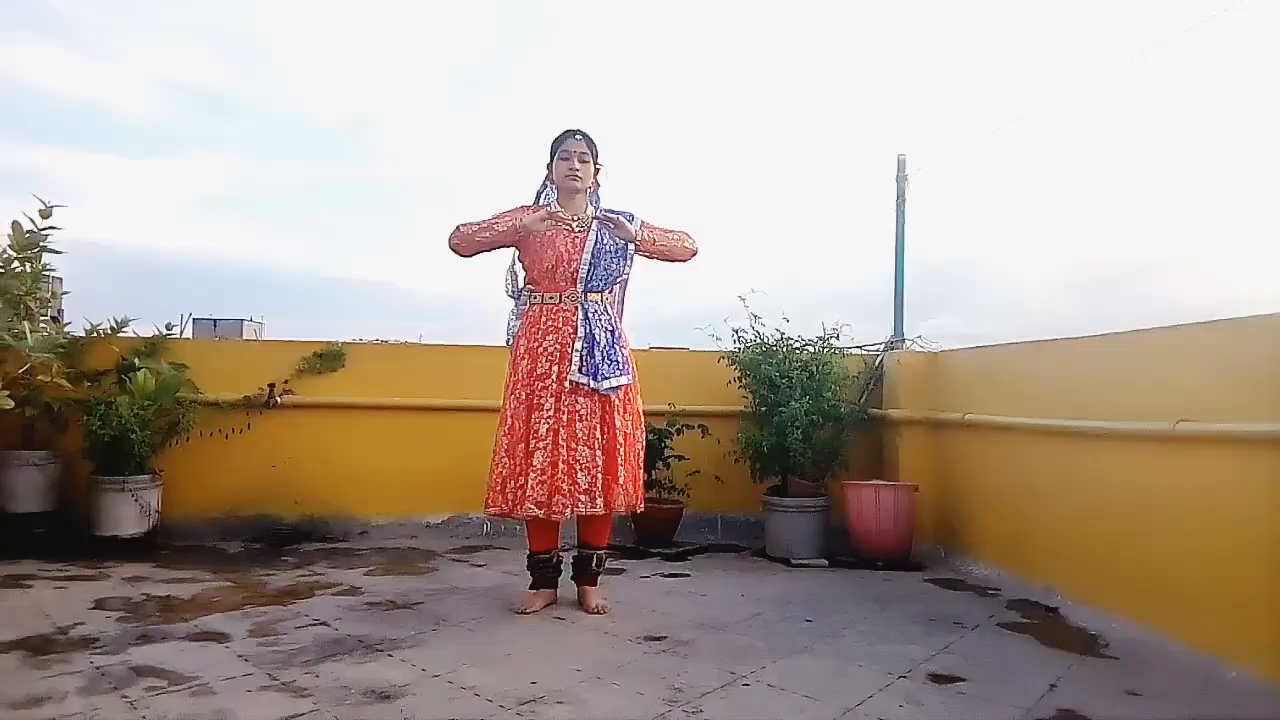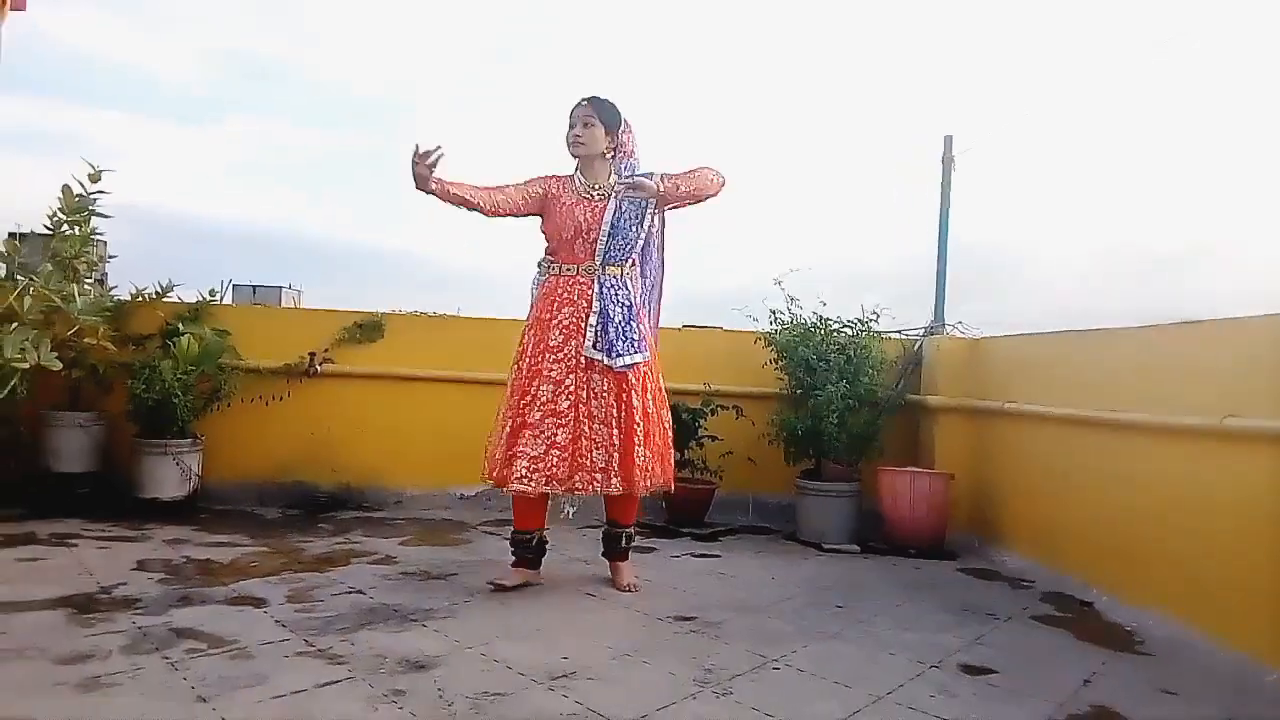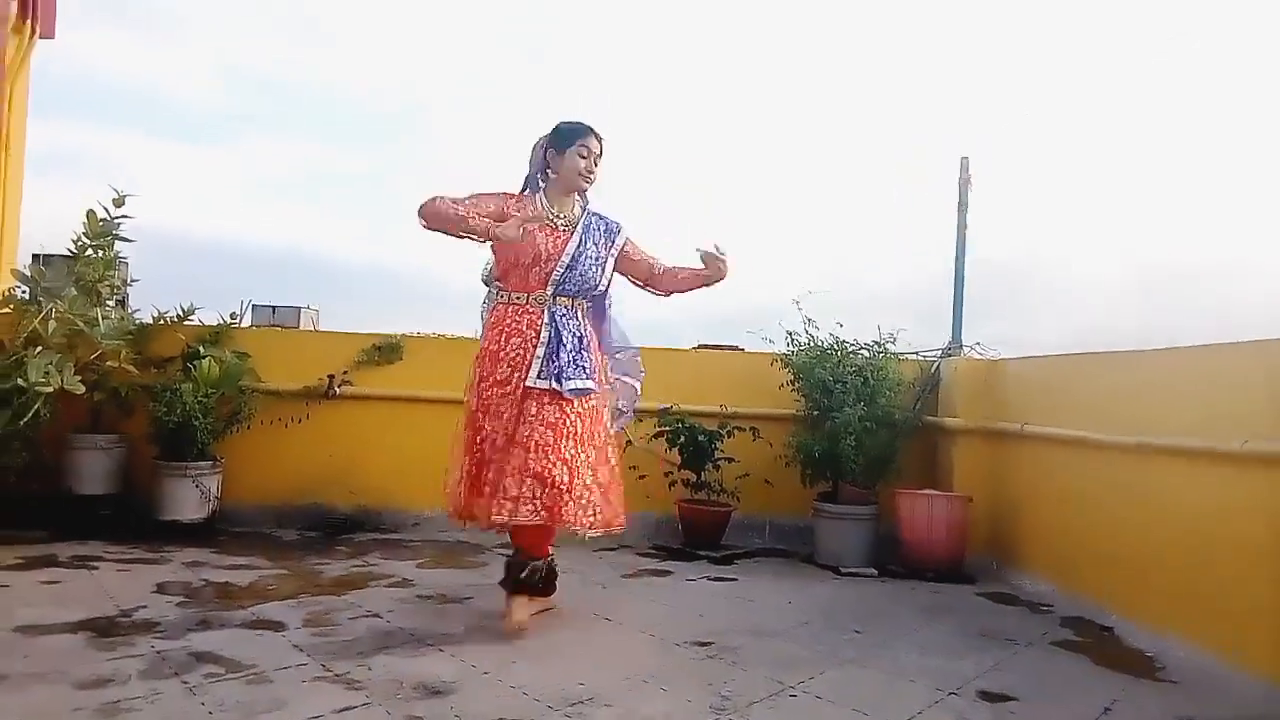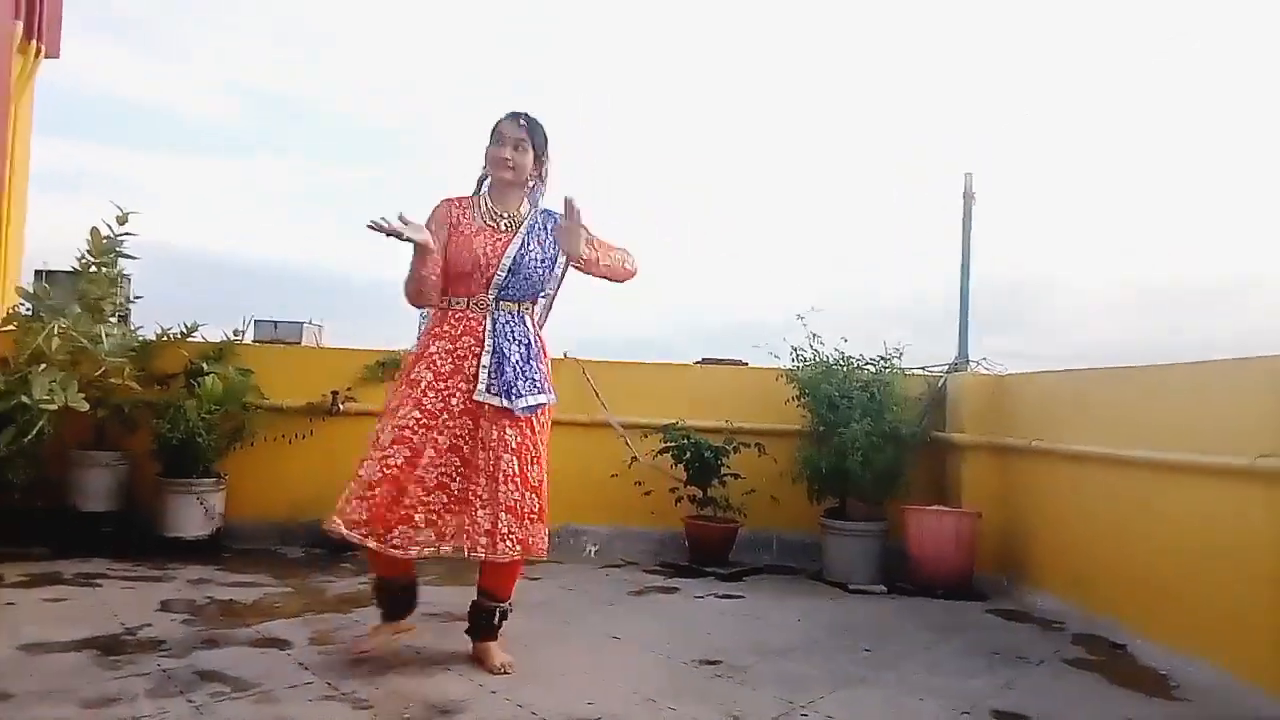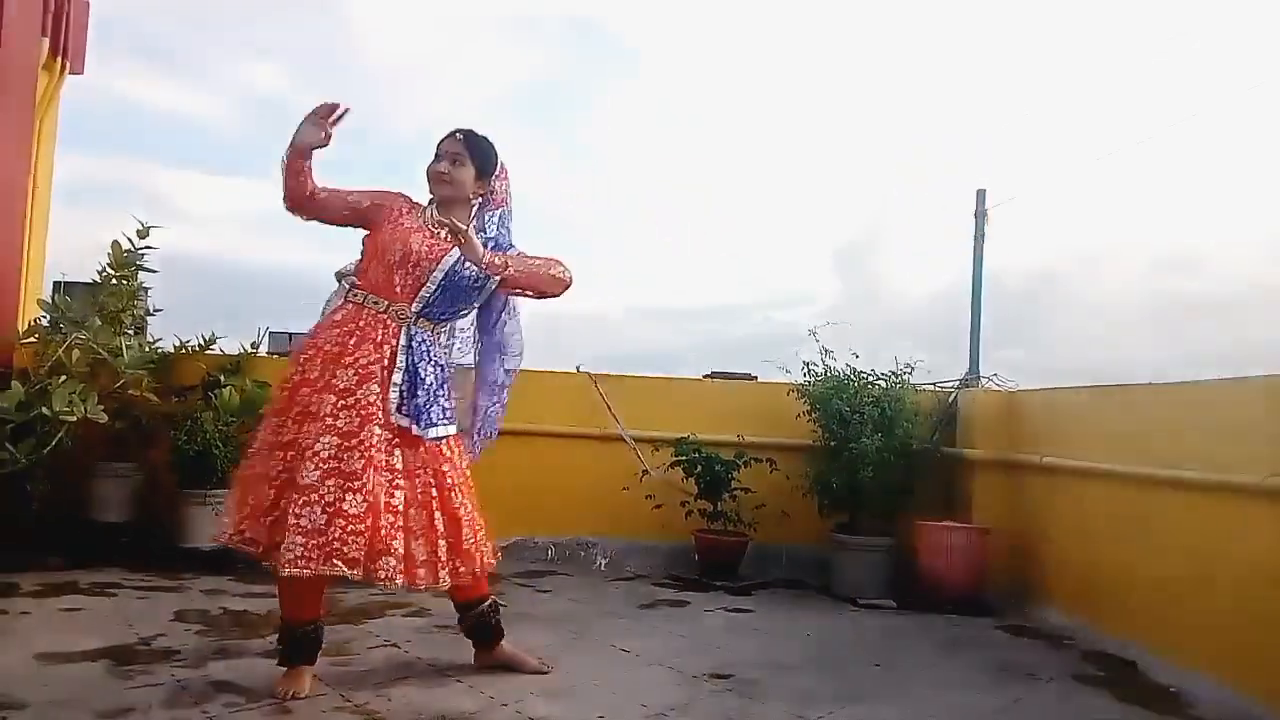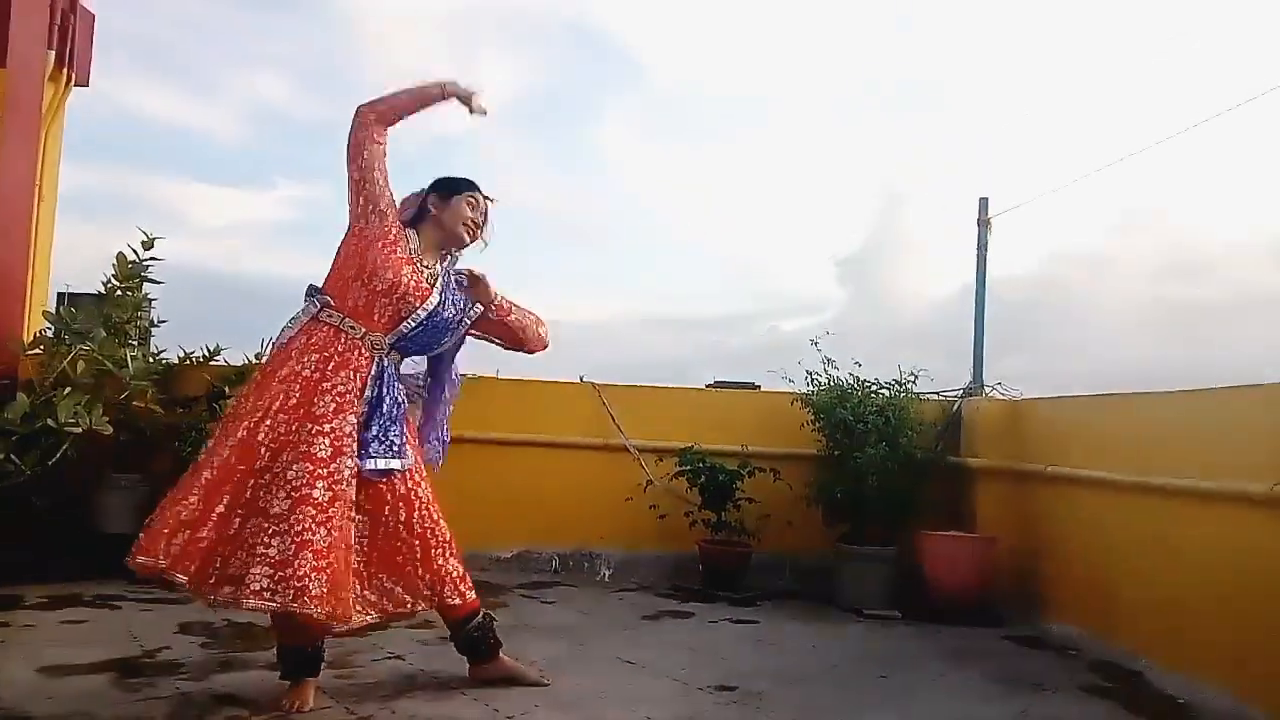
dt=0.4s
person 1, frame 1
left shoulder: (620, 223)
right shoulder: (525, 220)
left elbow: (686, 245)
right elbow: (460, 241)
left wrist: (636, 236)
right wrist: (523, 224)
left hip: (601, 352)
right hip: (542, 351)
left knee: (601, 462)
right knee: (538, 459)
left ankle: (588, 579)
right ankle: (544, 580)
person 1, frame 2
left shoulder: (643, 189)
right shoulder: (552, 189)
left elbow: (712, 179)
right elbow: (487, 200)
left wrist: (659, 188)
right wrist: (431, 182)
left hip: (618, 325)
right hip: (557, 323)
left knee: (622, 438)
right knee: (538, 436)
left ankle: (619, 554)
right ankle: (527, 557)
person 1, frame 3
left shoulder: (604, 232)
right shoulder: (502, 207)
left elbow: (660, 278)
right elbow: (432, 213)
left wrist: (710, 272)
right wrist: (490, 229)
left hip: (570, 359)
right hip: (506, 353)
left knee: (550, 470)
right knee: (511, 472)
left ankle: (521, 585)
right ankle: (536, 585)
person 1, frame 4
left shoulder: (557, 226)
right shoulder: (453, 213)
left elbow: (624, 266)
right elbow: (422, 296)
left wrist: (578, 244)
right wrist: (423, 249)
left hip: (516, 369)
right hip: (443, 360)
left knee: (509, 500)
right knee: (396, 484)
left ankle: (486, 632)
right ankle: (396, 607)
person 1, frame 5
left shoulder: (493, 260)
right shoulder: (396, 211)
left elbow: (558, 277)
right elbow: (301, 199)
left wrist: (485, 258)
right wrist: (304, 143)
left hip: (412, 381)
right hip: (341, 362)
left knee: (441, 509)
right knee: (313, 504)
left ankle: (490, 641)
right ankle: (299, 655)
person 1, frame 6
left shoulder: (461, 296)
right shoulder: (379, 224)
left elbow: (533, 339)
right elbow: (367, 127)
left wrist: (491, 299)
right wrist: (445, 91)
left hip: (373, 402)
right hip: (304, 380)
left knee: (413, 527)
right knee: (289, 526)
left ankle: (484, 652)
